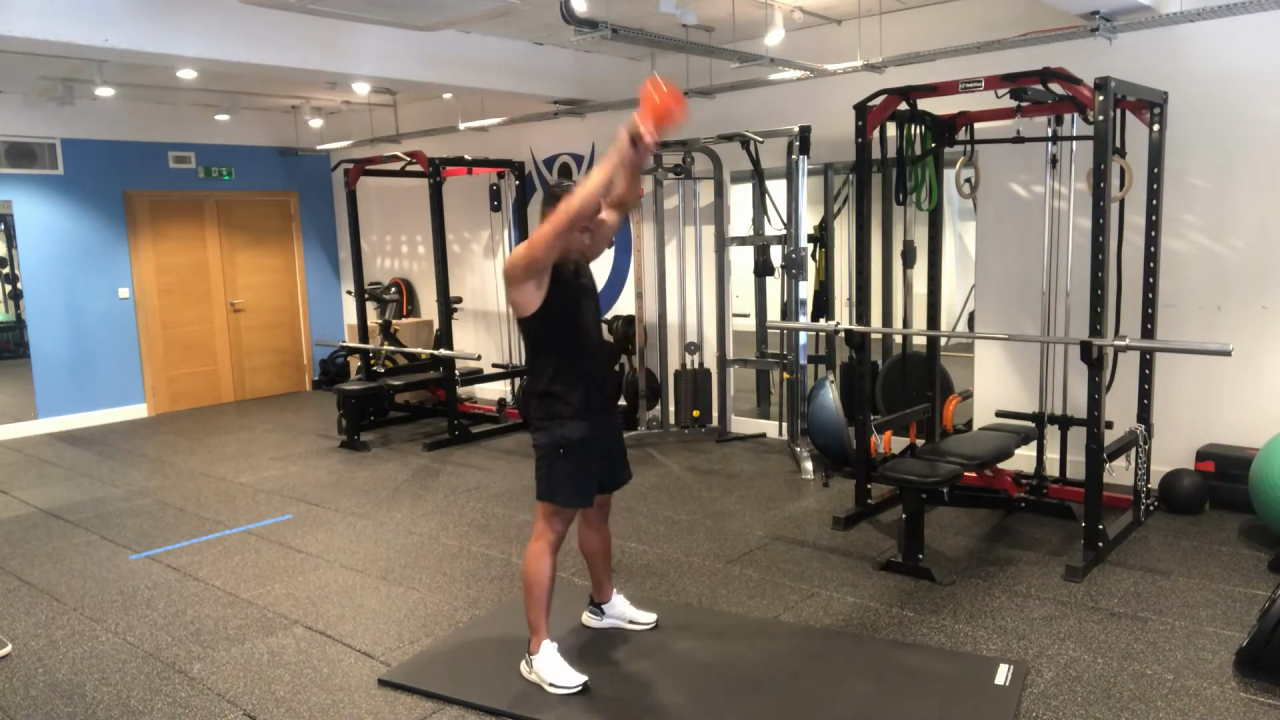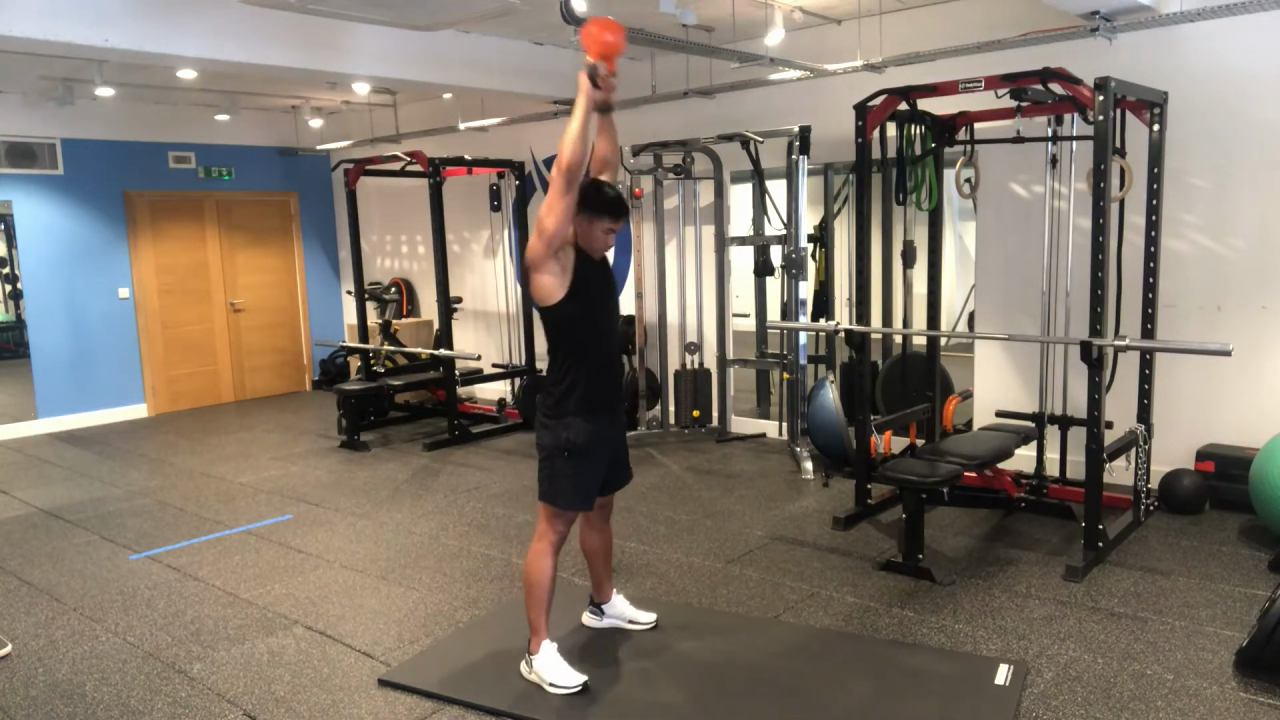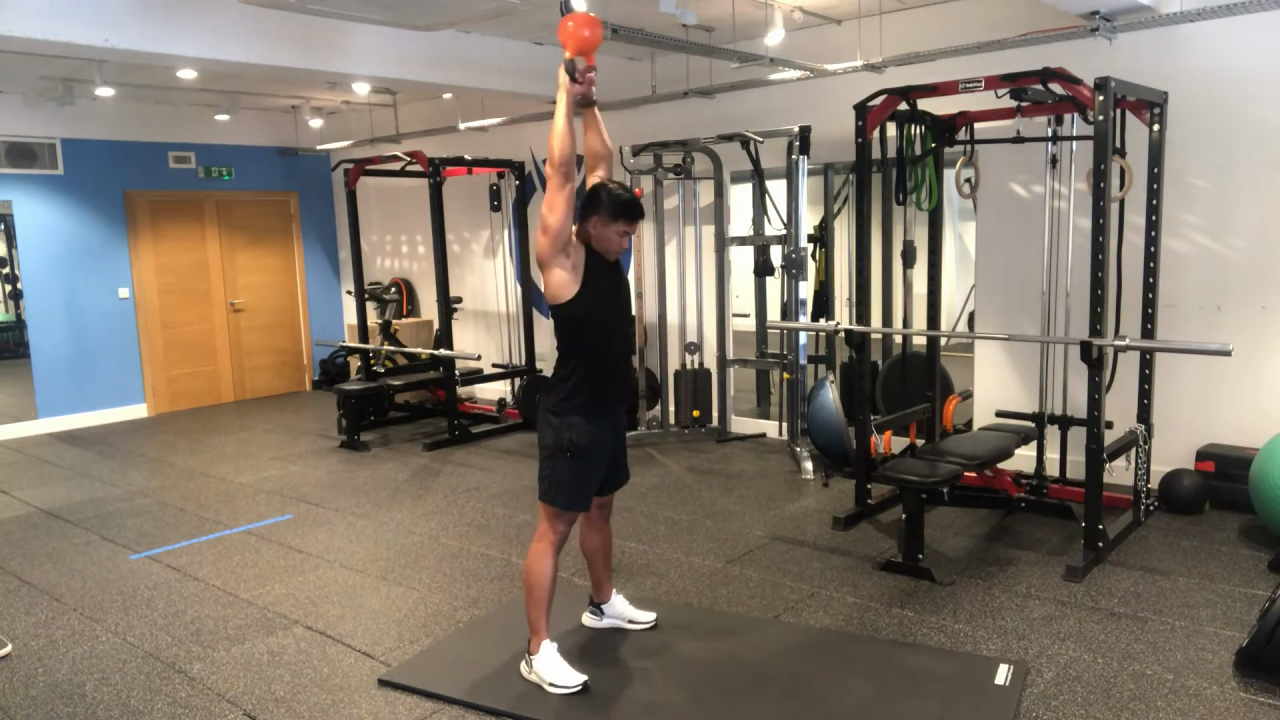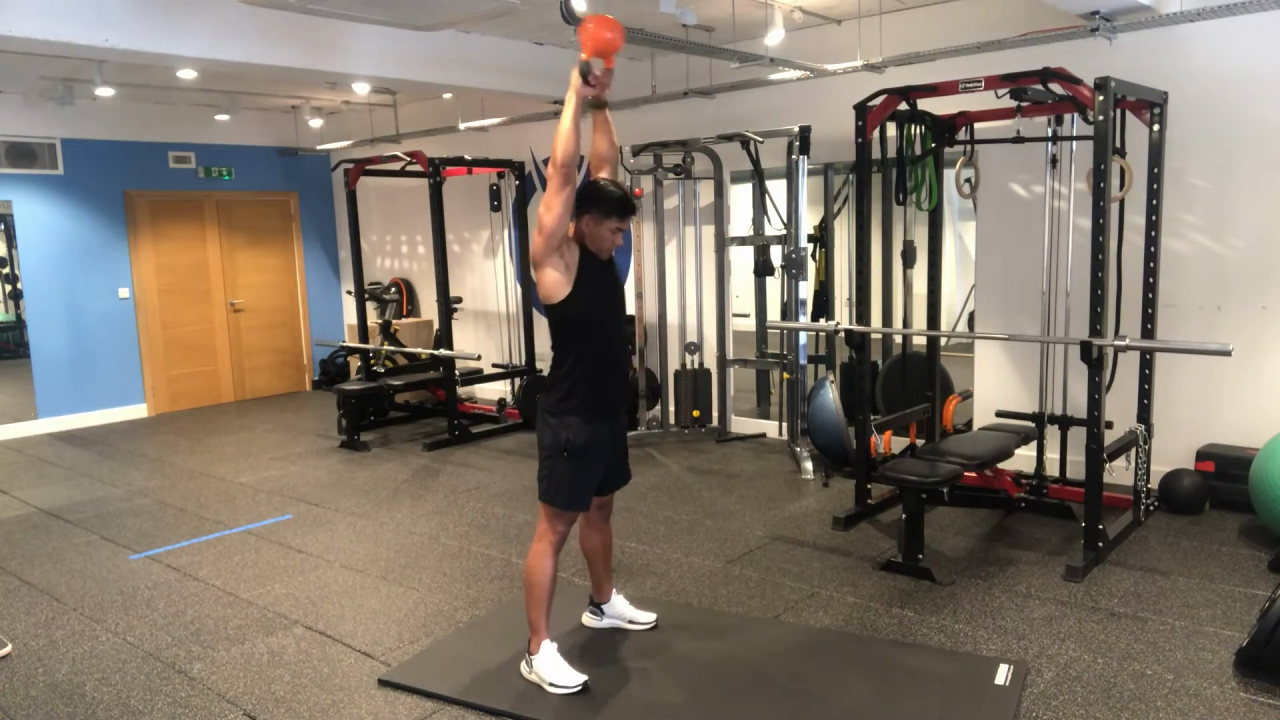
dt=0.2s
person 1, frame 1
left shoulder: (577, 258)
right shoulder: (525, 268)
left elbow: (620, 206)
right elbow: (573, 213)
left wrist: (635, 159)
right wrist: (619, 152)
left hip: (600, 408)
right hip: (561, 419)
left knee: (598, 511)
right knee: (552, 529)
left ankle: (602, 603)
right ankle: (538, 652)
person 1, frame 2
left shoulder: (593, 255)
right shoulder: (550, 258)
left elbow: (603, 170)
right elbow: (566, 176)
left wrist: (606, 107)
right wrist: (586, 101)
left hip: (606, 412)
right hip: (568, 420)
left knee: (599, 513)
right knee: (553, 529)
left ankle: (603, 604)
right ankle: (537, 651)
person 1, frame 3
left shoulder: (605, 253)
right shoulder: (561, 257)
left elbow: (599, 165)
right elbow: (561, 172)
left wrist: (588, 104)
right wrist: (566, 99)
left hip: (608, 413)
right hip: (572, 419)
left knee: (599, 513)
right knee: (555, 528)
left ankle: (603, 603)
right ankle: (538, 652)
person 1, frame 4
left shoulder: (600, 254)
right shoulder: (556, 258)
left elbow: (606, 166)
right elbow: (562, 174)
left wrist: (600, 105)
right wrist: (573, 99)
left hip: (608, 413)
right hip: (570, 418)
left knee: (599, 513)
right knee: (554, 528)
left ankle: (603, 604)
right ankle: (538, 652)
